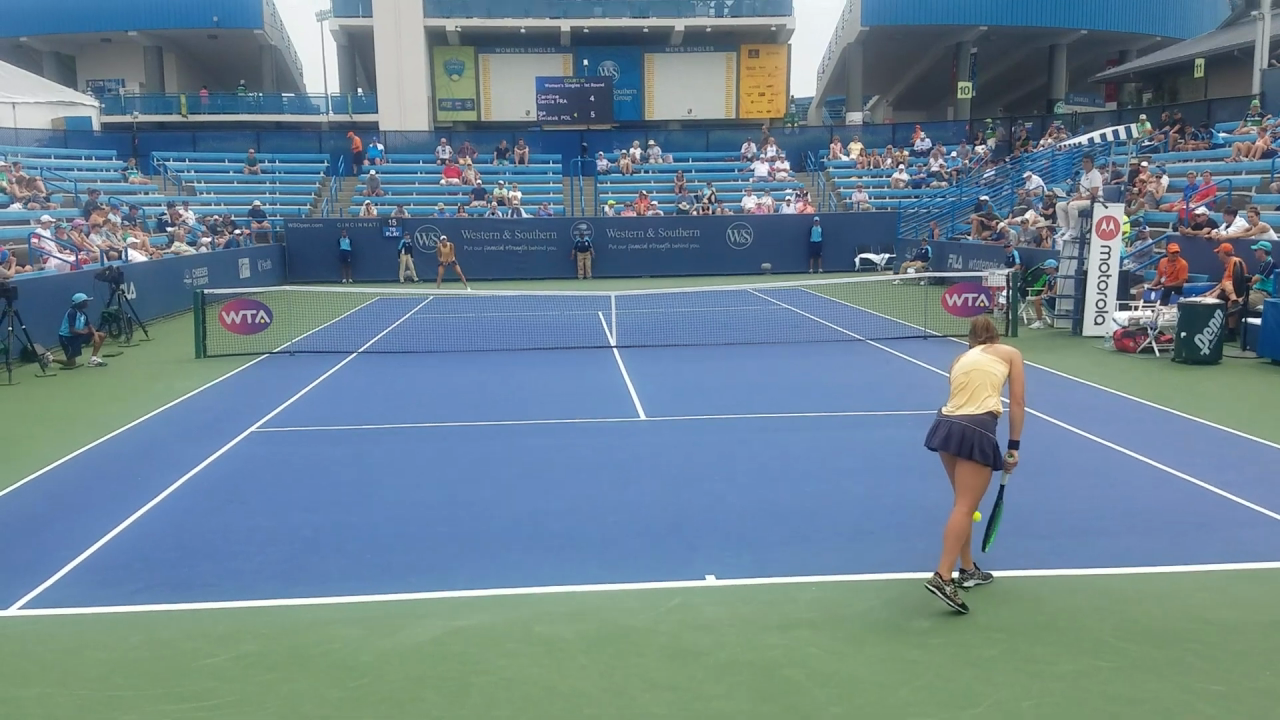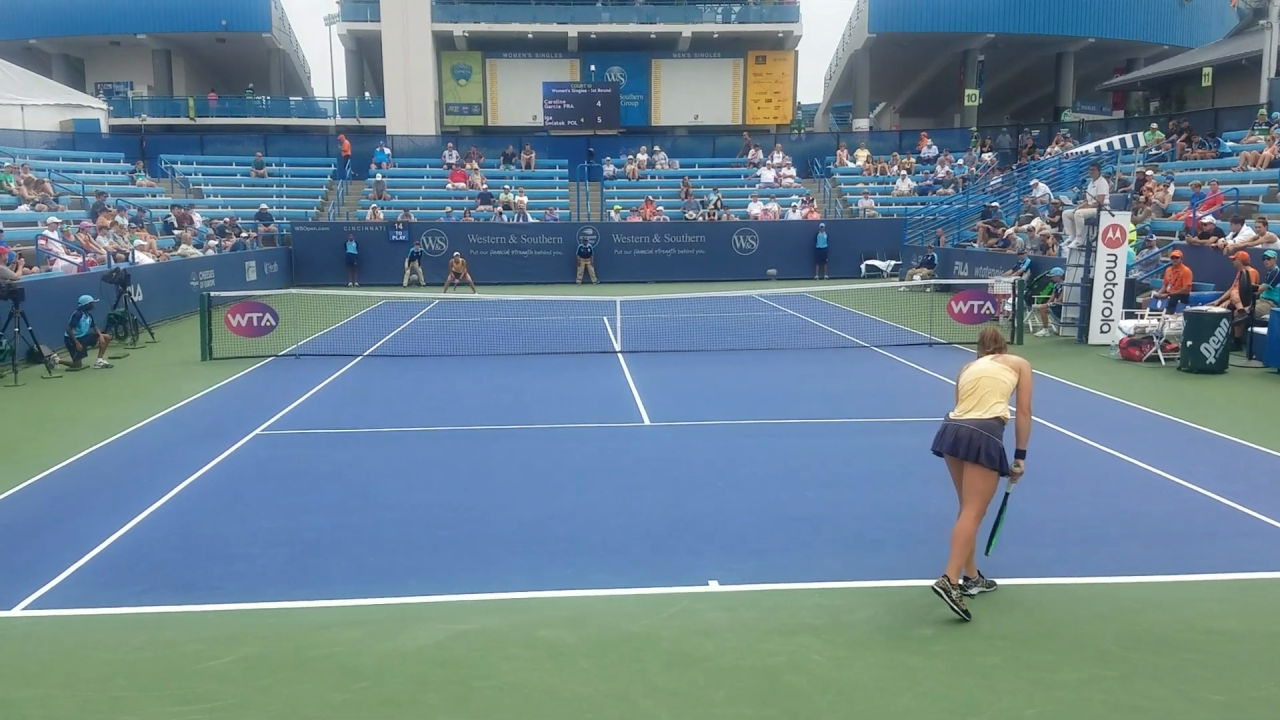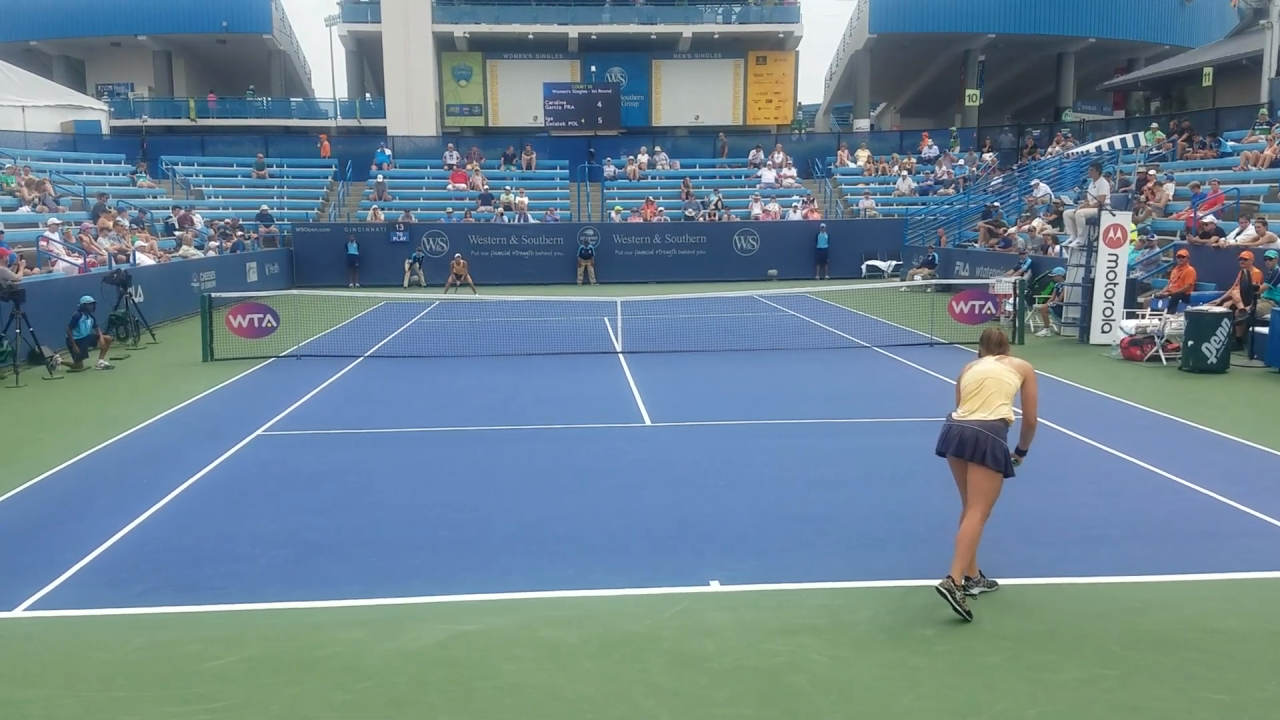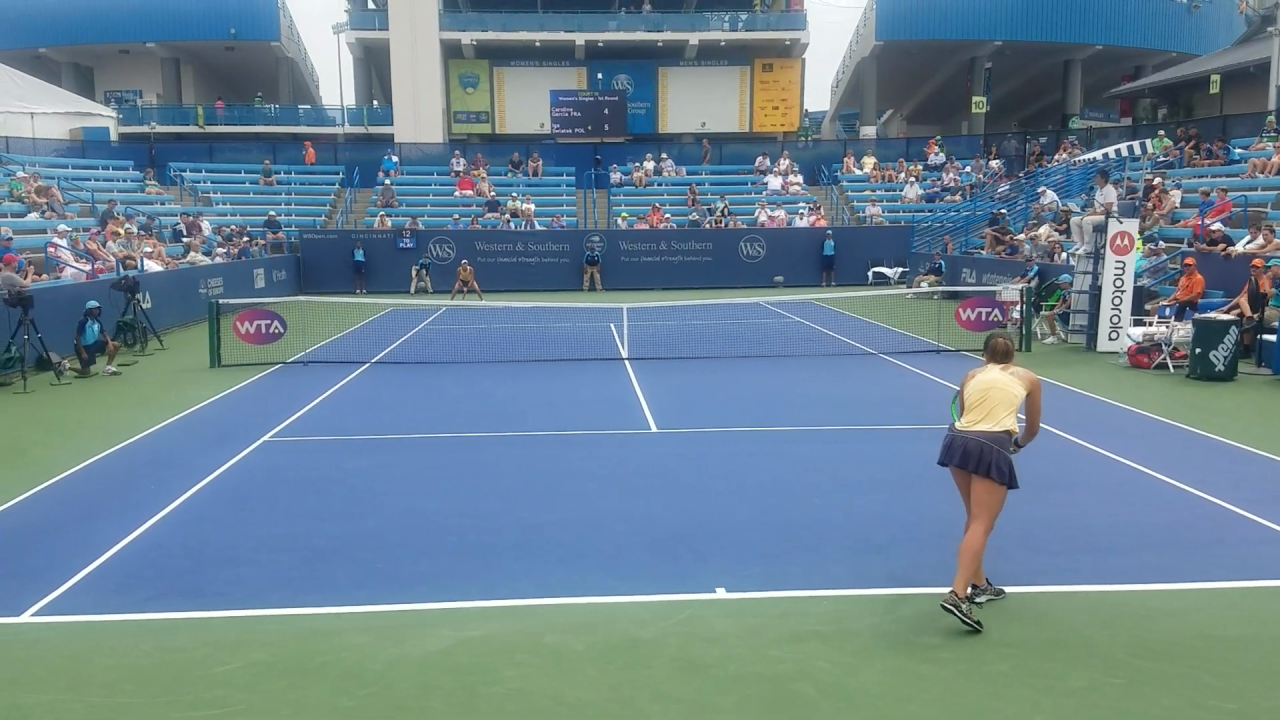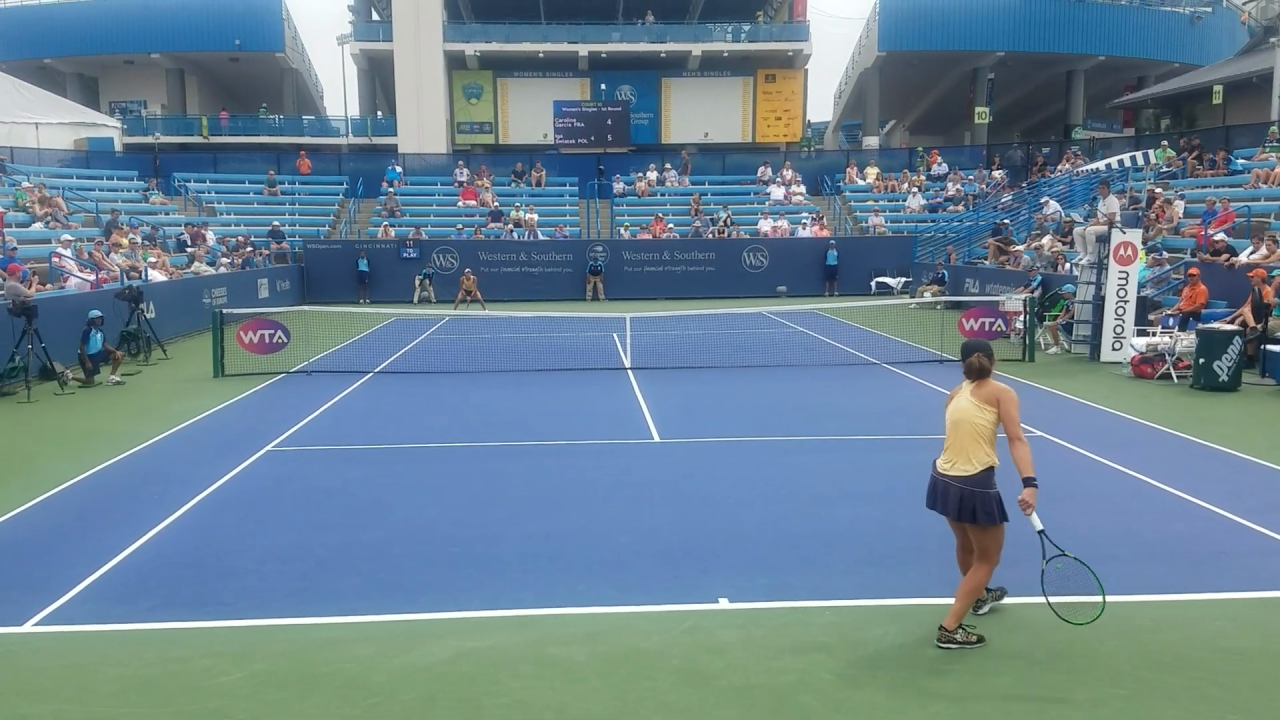
dt=1s
person 1, frame 1
left shoulder: (960, 359)
right shoulder: (1010, 353)
right elbow: (1017, 402)
right wrist: (1014, 446)
left hip: (945, 425)
right hip: (977, 429)
left knee: (964, 503)
right knee: (964, 507)
left ankle: (967, 570)
right ankle: (942, 577)
person 1, frame 2
left shoulder: (968, 368)
right shoulder: (1019, 363)
right elbow: (1023, 411)
right wrist: (1020, 456)
left hip: (951, 429)
right hip: (984, 434)
left knee: (968, 507)
right knee: (973, 512)
left ankle: (970, 577)
right ankle: (949, 580)
person 1, frame 3
left shoulder: (968, 368)
right shoulder: (1022, 367)
right elbow: (1030, 420)
right wrist: (1021, 452)
left hip: (954, 430)
right hip: (988, 435)
left knee: (971, 507)
right knee: (977, 513)
left ankle: (972, 577)
right ankle: (954, 581)
person 1, frame 4
left shoulder: (972, 375)
right shoulder: (1028, 378)
right elbow: (1032, 429)
right wrist: (1017, 444)
left hip: (957, 440)
right hip: (992, 447)
left knee: (974, 517)
right knee: (981, 525)
left ankle: (978, 584)
right ankle: (958, 594)
person 1, frame 5
left shoulder: (956, 394)
right shoulder: (1001, 393)
right elbow: (1017, 438)
right wrist: (1029, 482)
left hip: (942, 480)
right hip: (975, 485)
left knee: (966, 544)
right knee: (987, 560)
left ankle: (979, 596)
right ankle: (949, 628)
